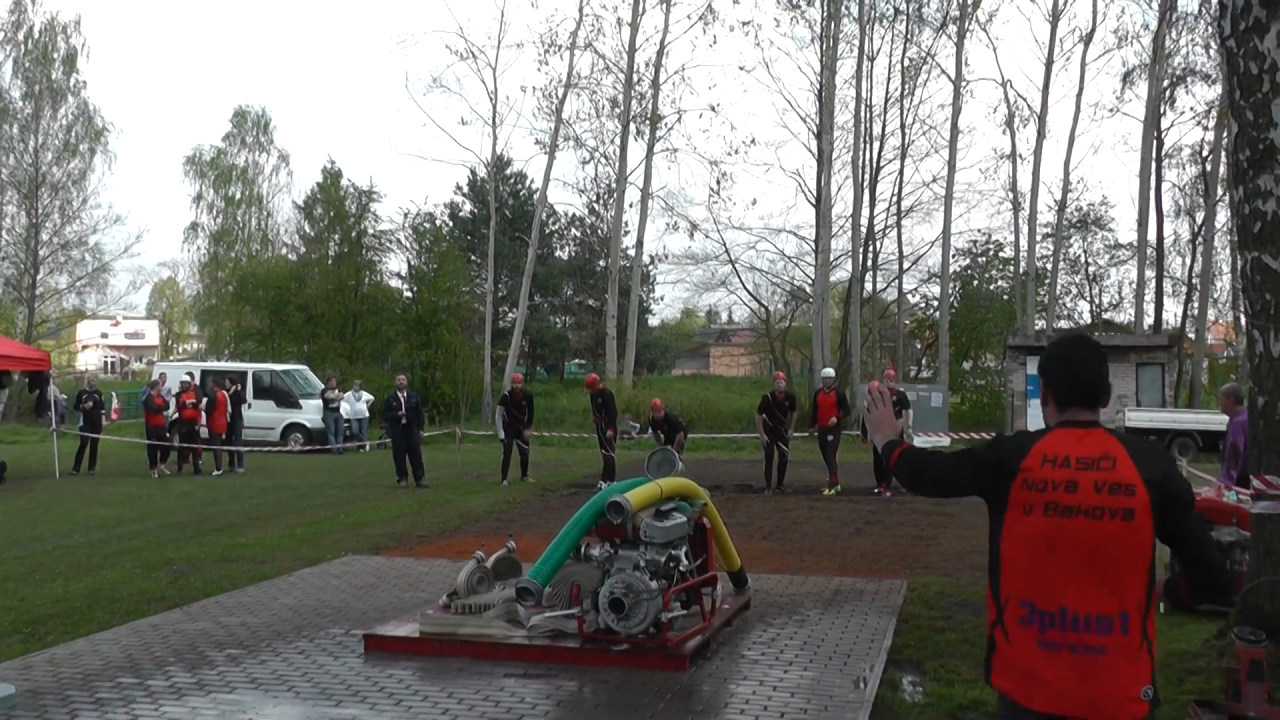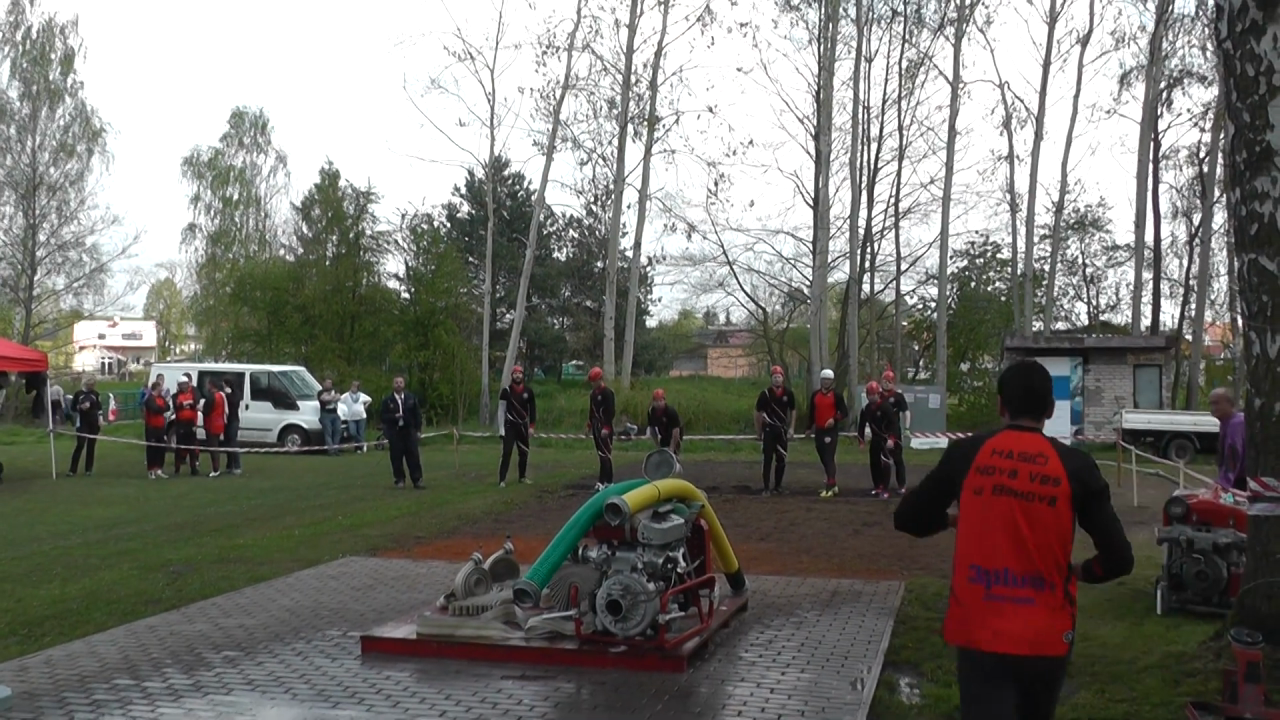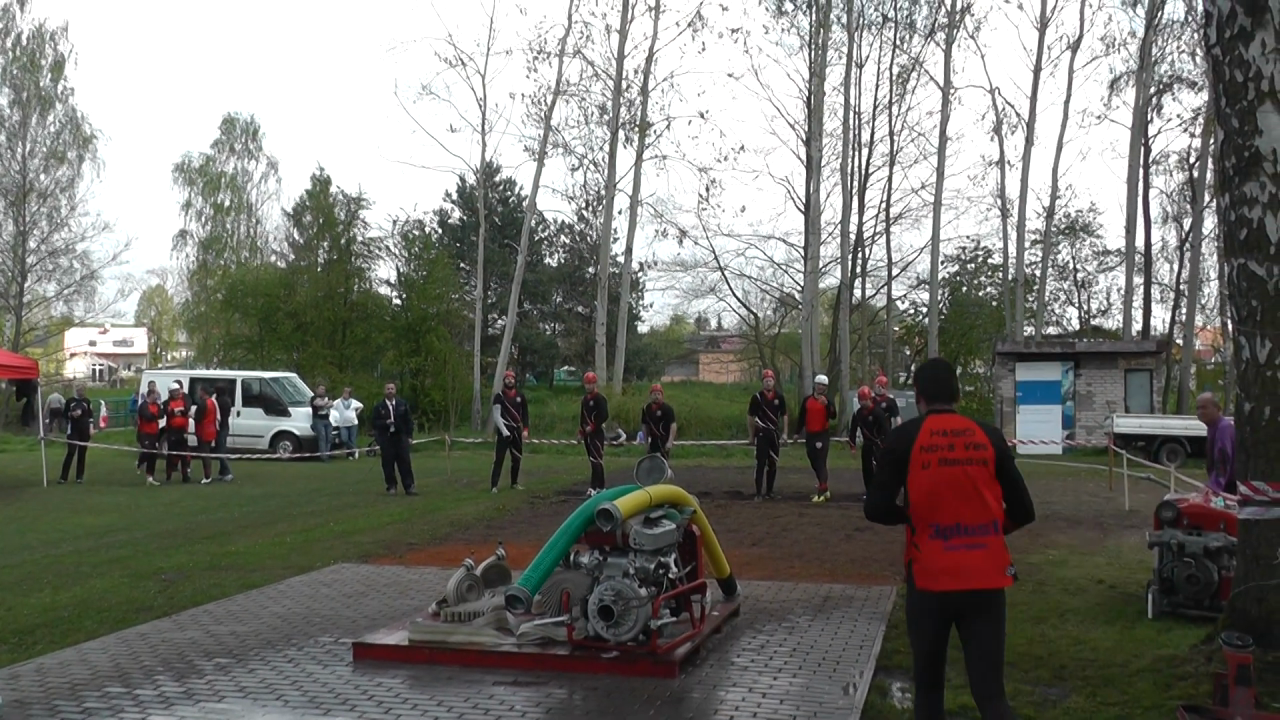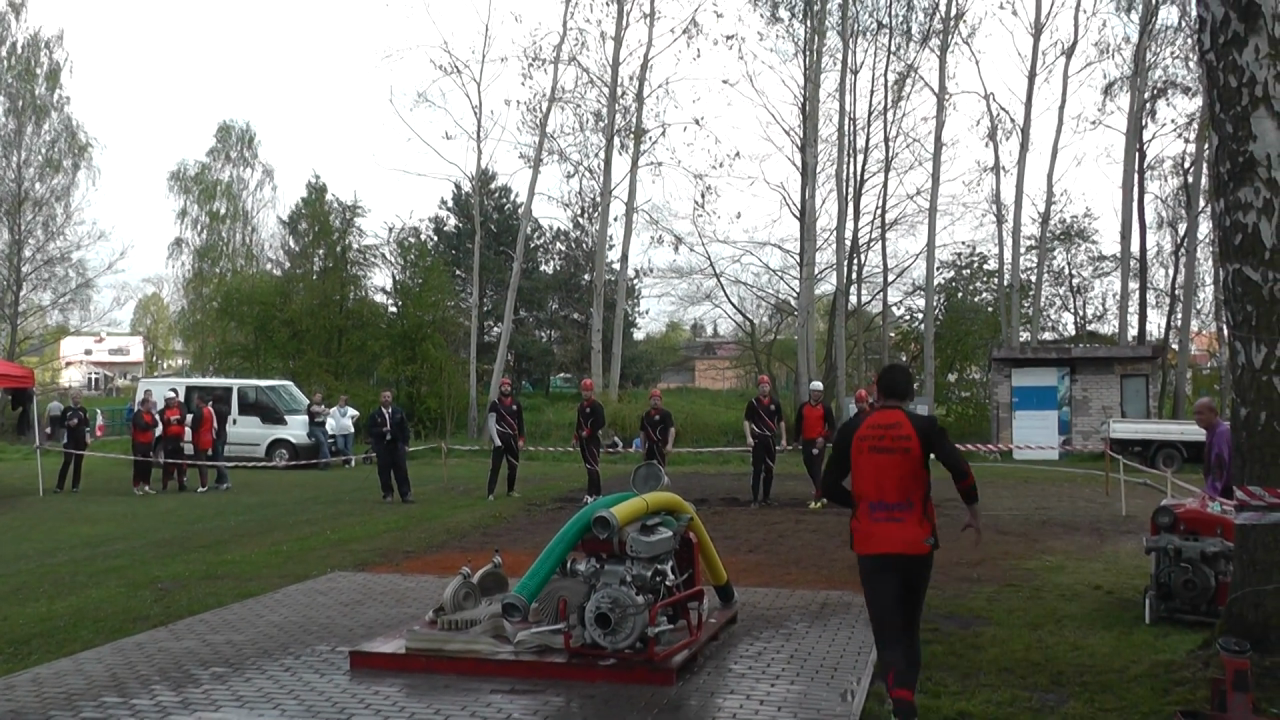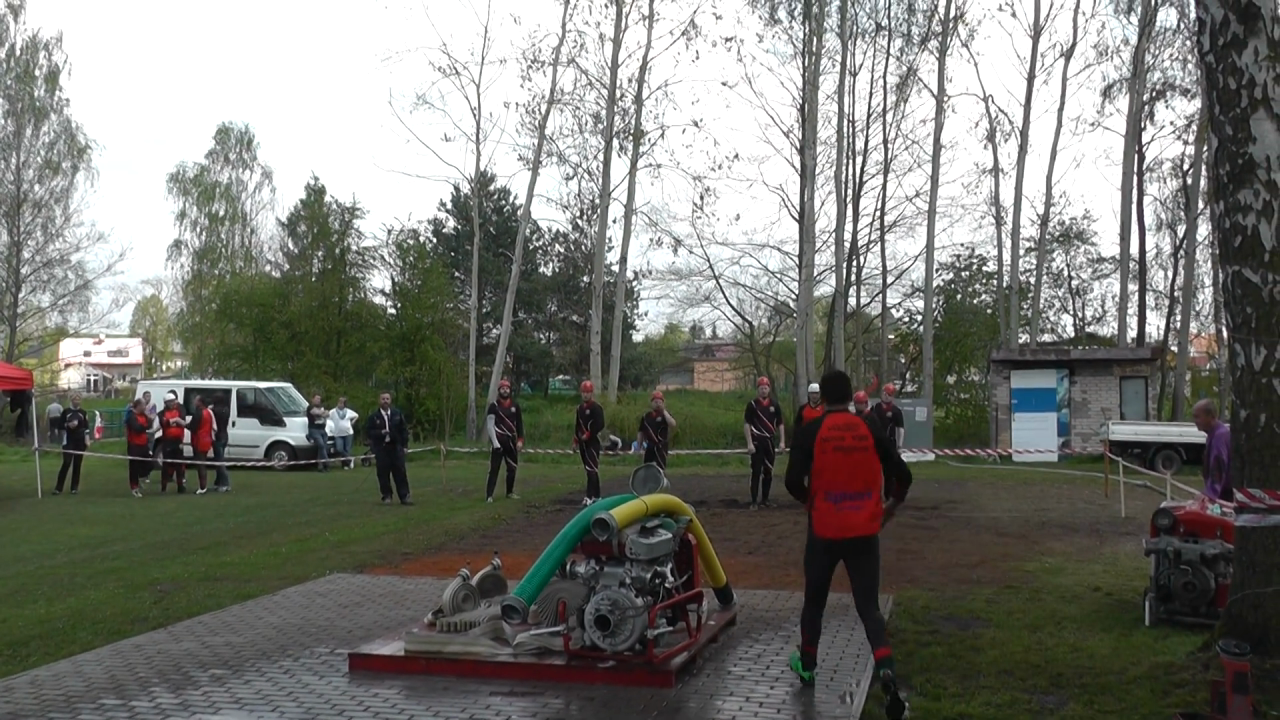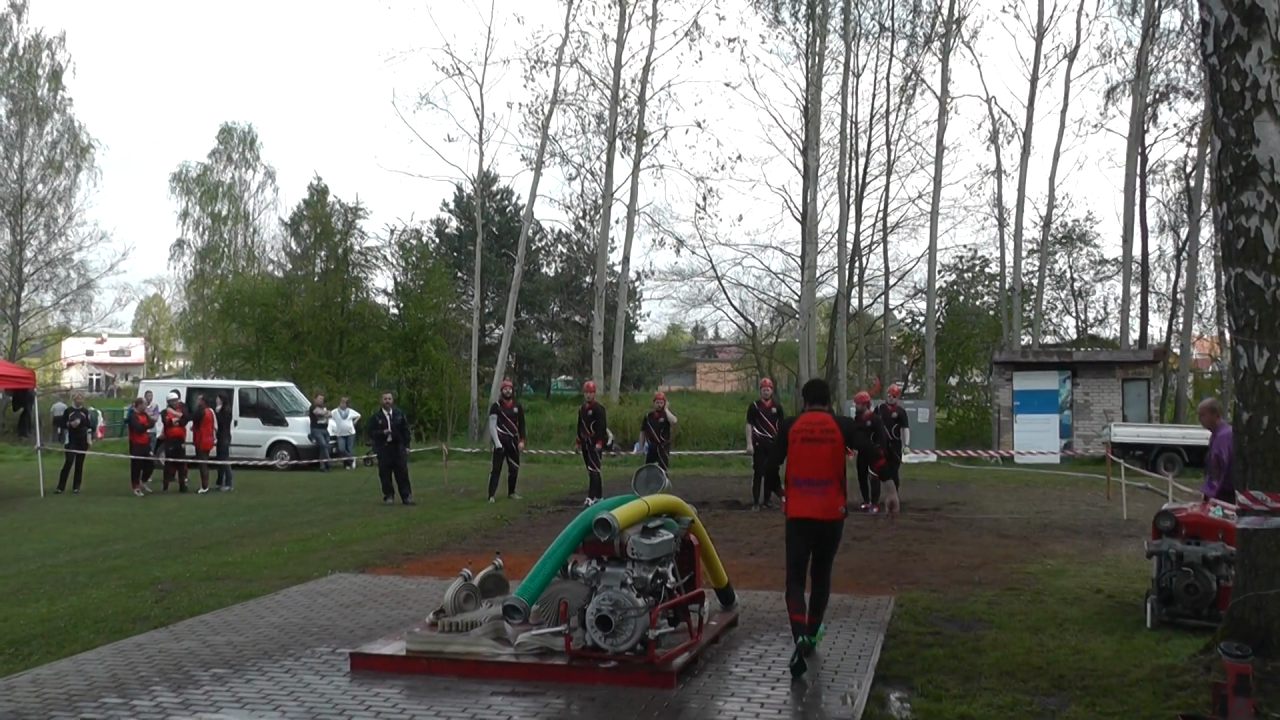
dt=0.4s
person 1, frame 1
left shoulder: (1011, 457)
right shoulder: (1151, 465)
left elbow: (925, 474)
right elbow: (1213, 581)
left wrist: (887, 439)
right wrist: (1163, 590)
left hip: (1031, 687)
person 1, frame 2
left shoulder: (966, 455)
right shoulder: (1075, 466)
left elbow: (907, 518)
right elbow: (1119, 559)
left hip: (980, 636)
right hip: (1049, 640)
person 1, frame 3
left shoulder: (905, 437)
right shoulder: (989, 437)
left elbow: (876, 508)
right elbow: (1023, 511)
left hip: (928, 579)
right hip: (986, 579)
left knee: (927, 678)
person 1, frame 4
left shoulder: (853, 430)
right shoulder: (925, 427)
left elbow: (829, 486)
right elbow: (959, 468)
right wrist: (973, 511)
left hip: (873, 547)
right hip: (917, 545)
left knee: (887, 636)
right knee: (909, 625)
person 1, frame 5
left shoulder: (811, 431)
right shoulder: (872, 430)
left elbow: (793, 481)
right elbow: (903, 474)
right wrist: (893, 504)
left hip: (825, 531)
right hip: (864, 532)
left knee: (814, 600)
right knee: (869, 609)
left ankle: (807, 667)
right ankle: (885, 672)
person 1, frame 6
left shoulder: (790, 426)
right shoulder: (843, 426)
left elbow: (772, 465)
right elbow: (872, 452)
left hip: (798, 514)
right hip: (832, 514)
left knee: (795, 581)
right knee: (821, 574)
left ankle: (801, 638)
right ankle: (812, 634)
